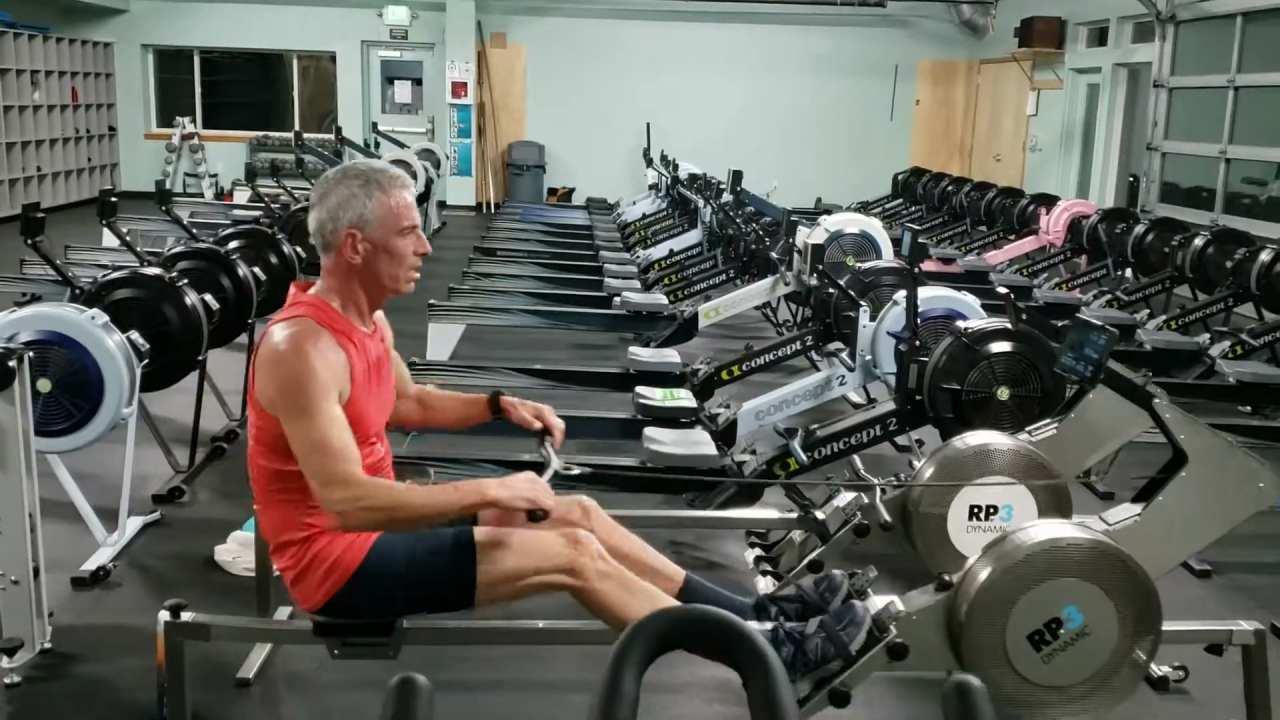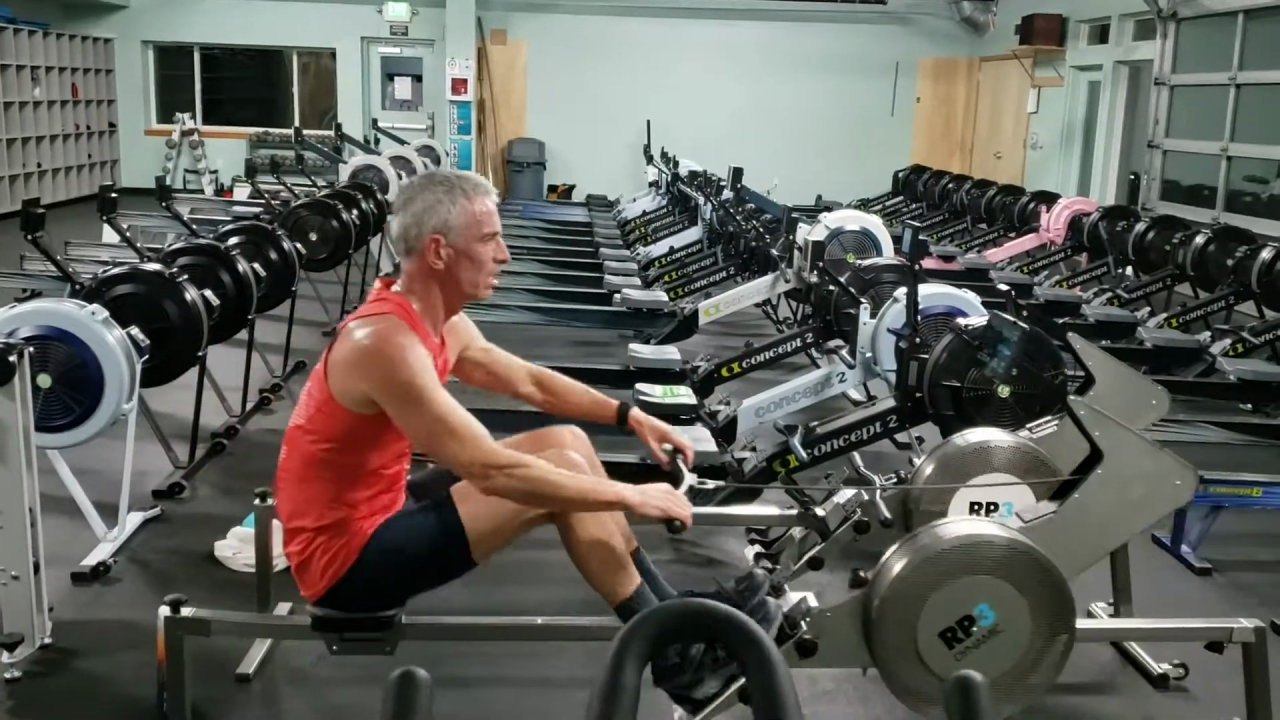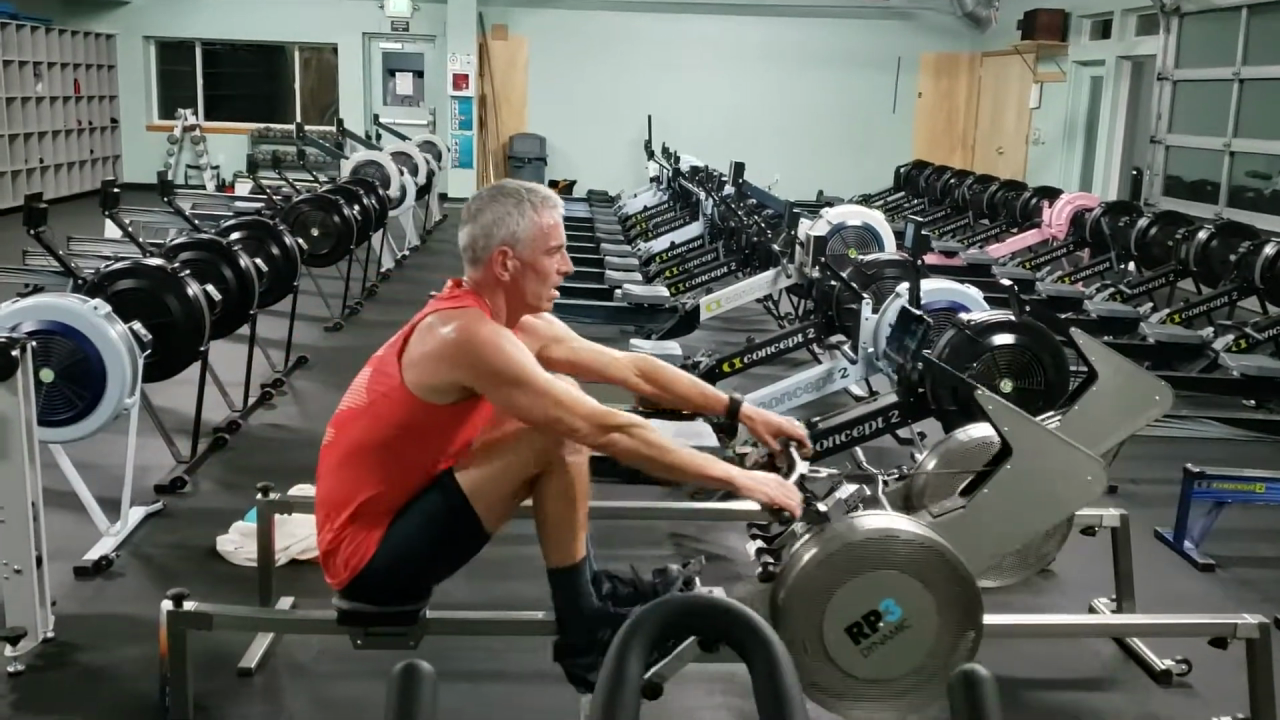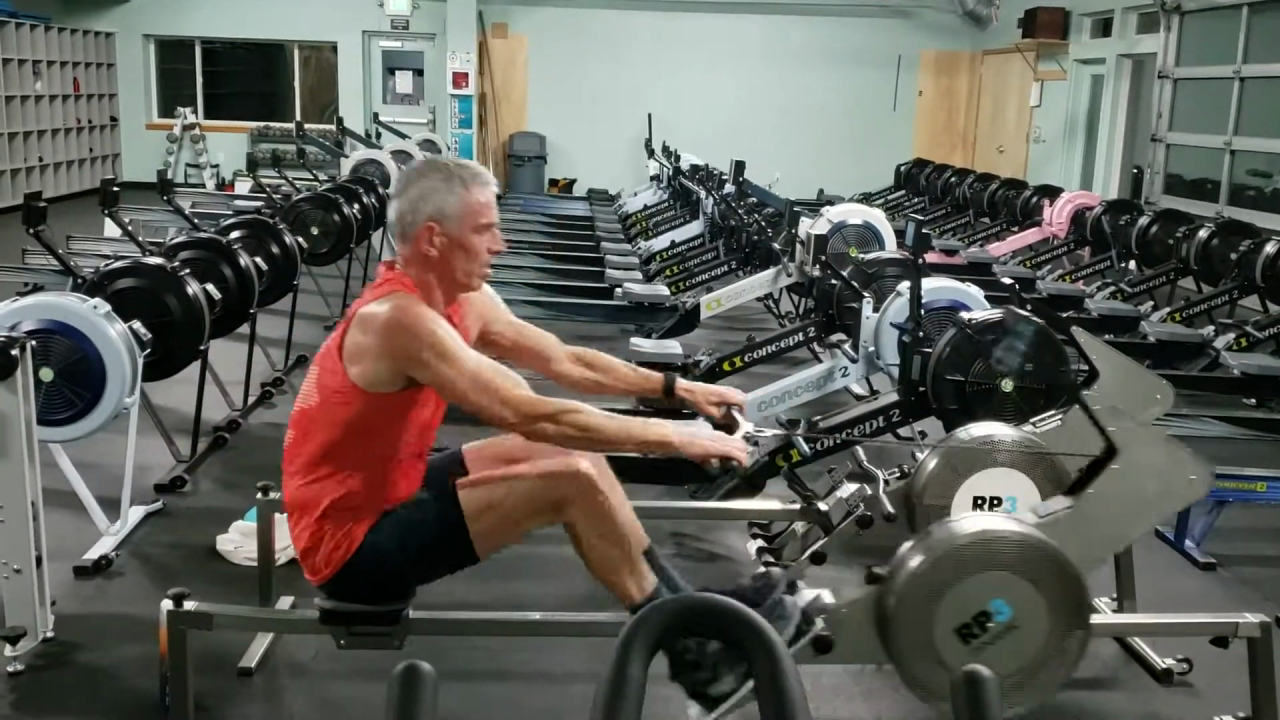
dt=0.5s
person 1, frame 1
left shoulder: (362, 317)
right shoulder: (302, 348)
left elbow: (410, 404)
right elbow: (348, 504)
left wrist: (503, 405)
right wrist: (488, 493)
left hip: (371, 526)
right hip: (339, 565)
left knee: (576, 516)
right knee: (569, 554)
left ankle: (756, 616)
right ankle: (771, 657)
person 1, frame 2
left shoulder: (438, 319)
right shoulder: (386, 343)
left elbow: (527, 379)
right elbow: (494, 472)
left wrist: (629, 415)
right wrist: (629, 497)
left hip: (376, 515)
right hip: (344, 560)
left knee: (567, 443)
right knee: (562, 467)
right ankle: (674, 653)
person 1, frame 3
left shoulder: (513, 320)
right shoulder: (468, 336)
left elbow: (633, 370)
right elbow: (607, 431)
left wrist: (742, 410)
right wrist: (735, 479)
left hip: (398, 502)
right hip: (371, 555)
left knee: (568, 414)
right knee: (562, 426)
left ankle: (583, 594)
right ankle: (583, 633)
person 1, frame 4
left shoulder: (464, 296)
right shoulder: (401, 319)
left elbow: (565, 359)
right elbow: (538, 417)
left wrist: (678, 388)
right wrist: (678, 437)
left hip: (386, 499)
right hip: (351, 546)
left knee: (567, 451)
right knee: (574, 477)
right ankle: (691, 652)
